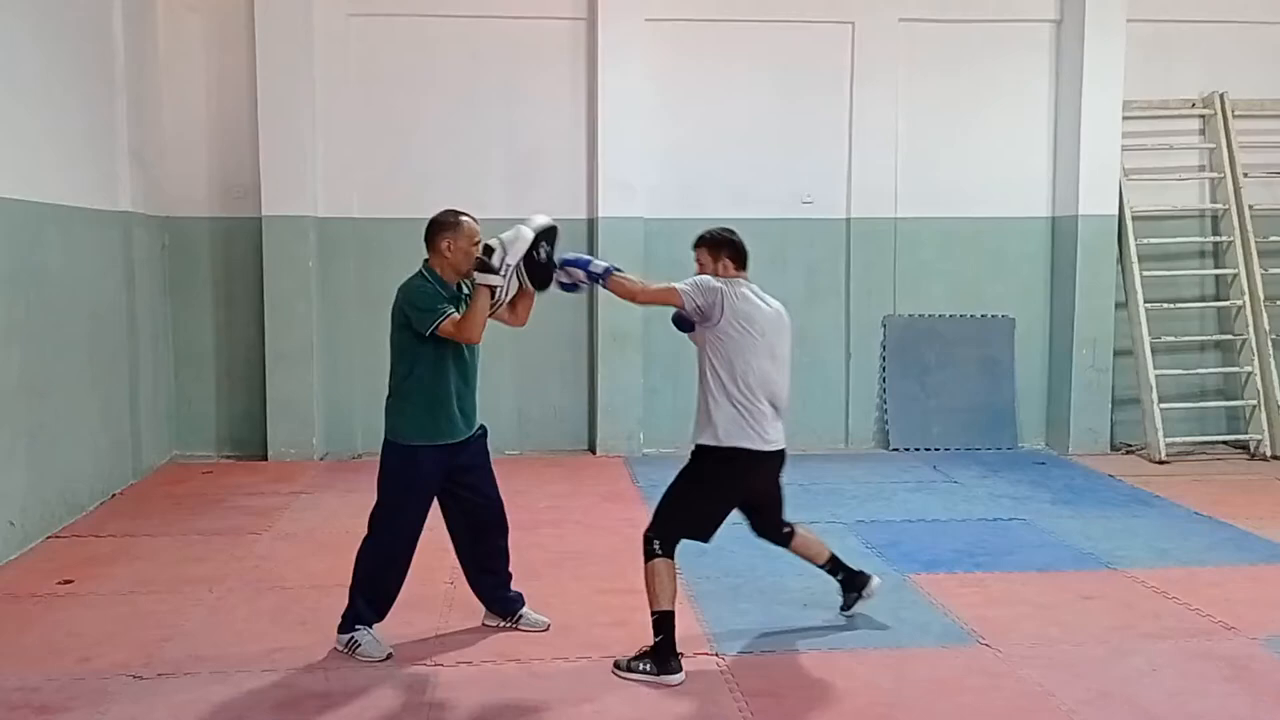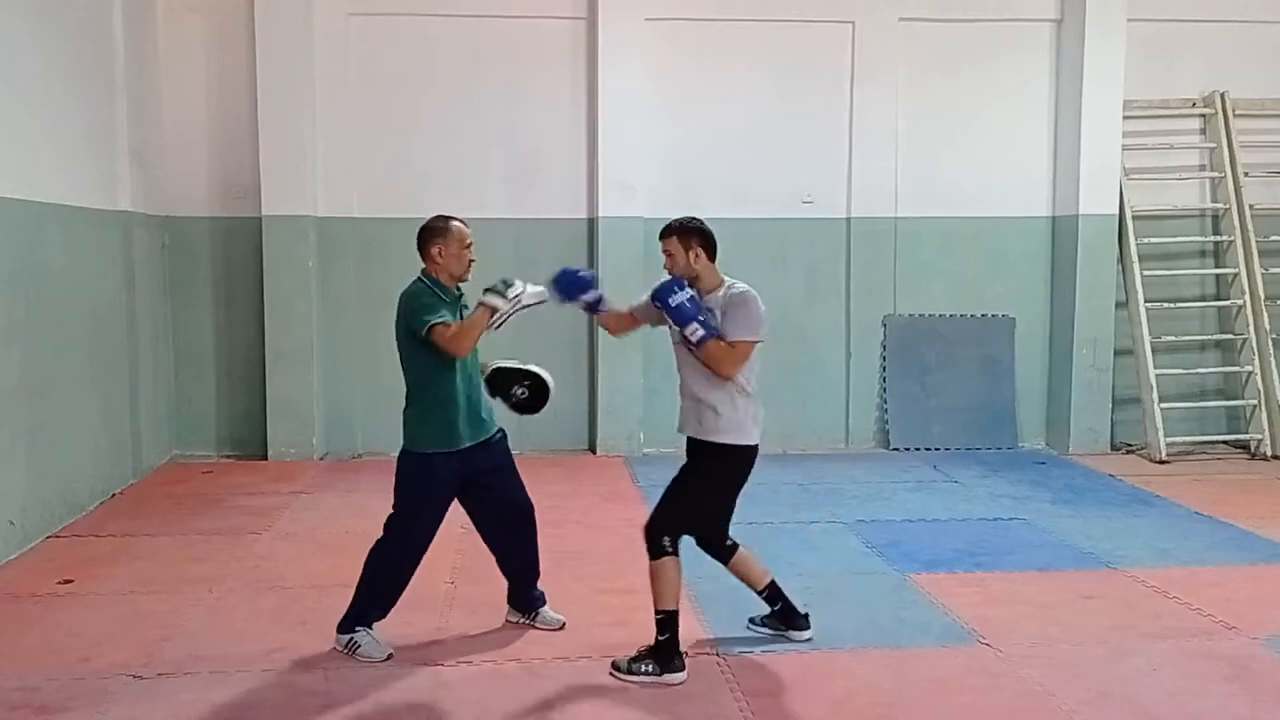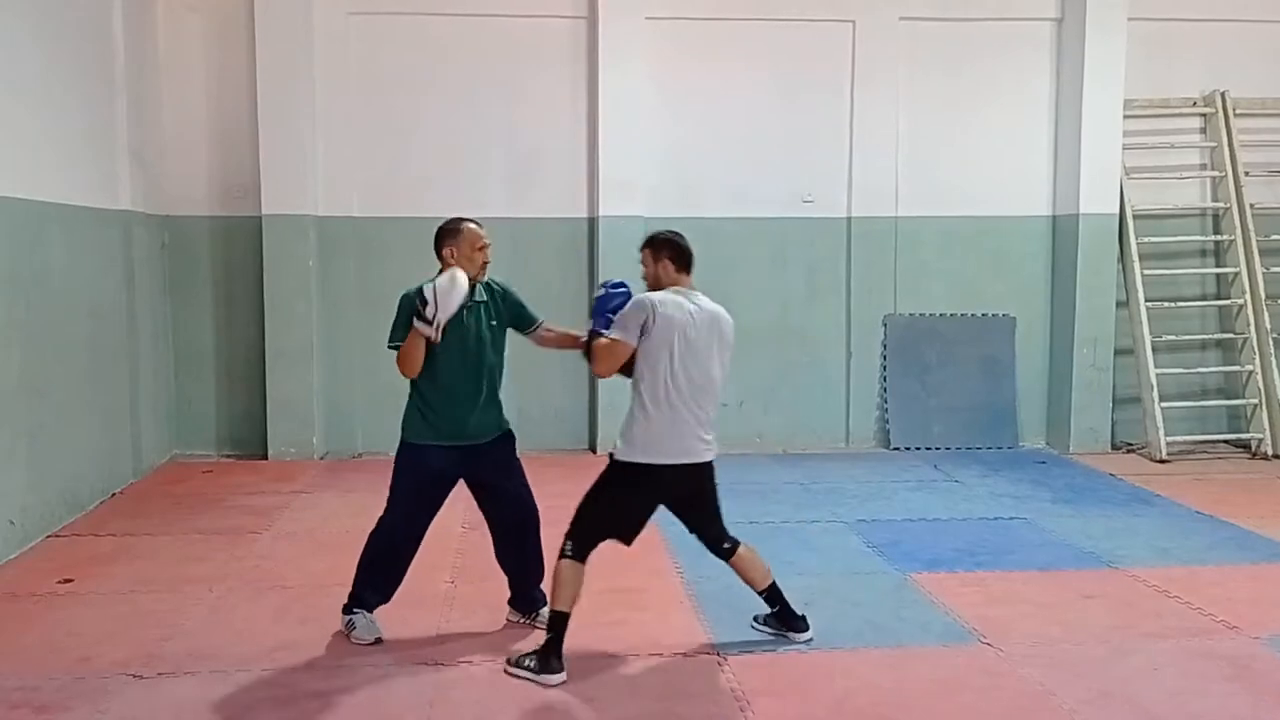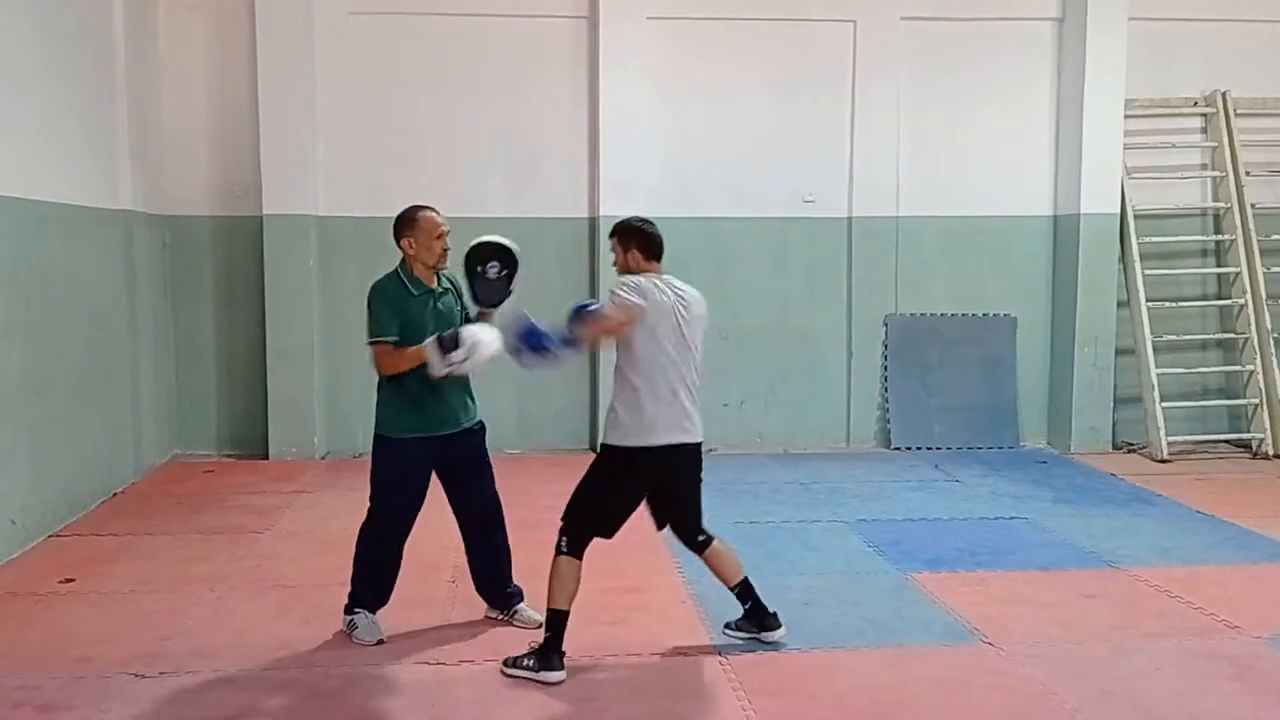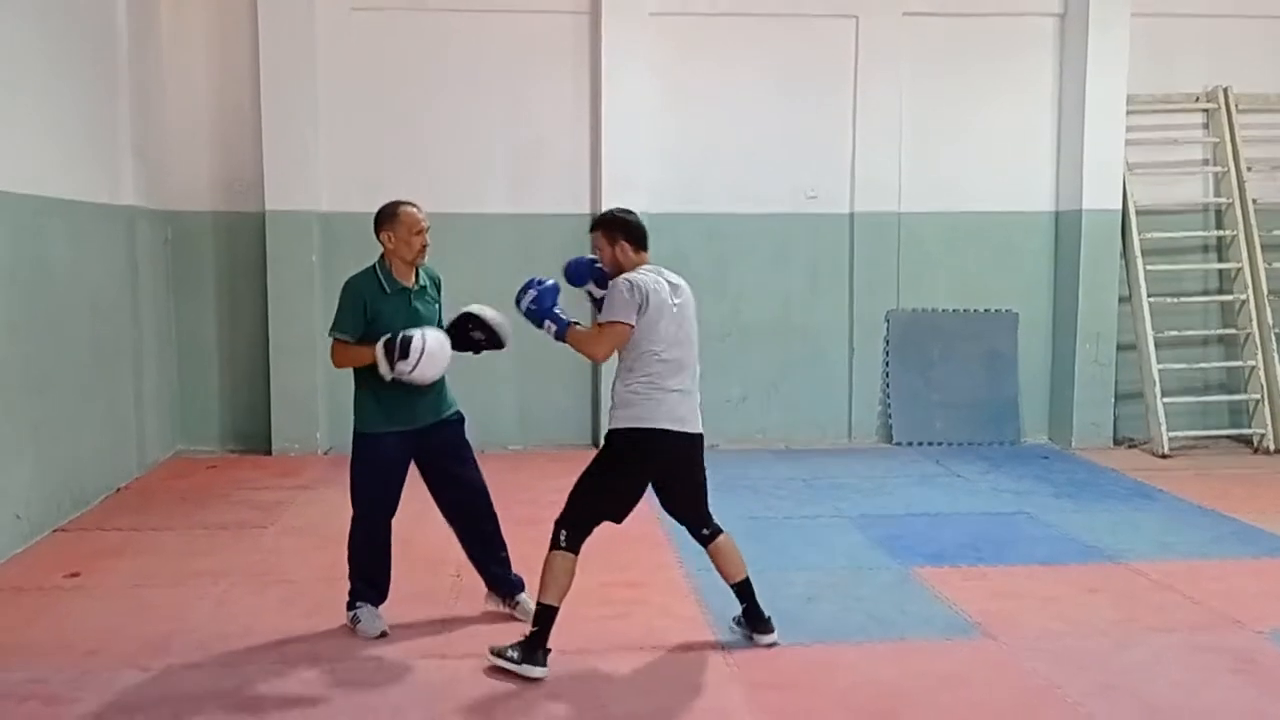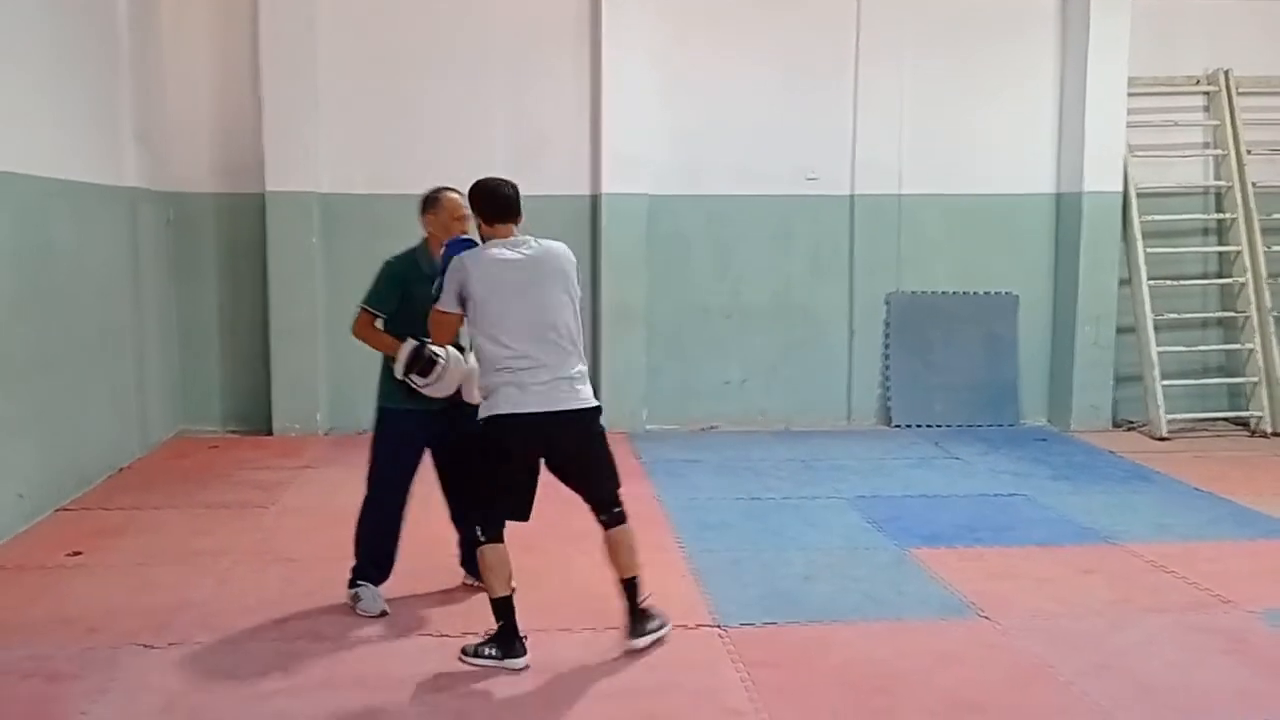
dt=0.4s
person 1, frame 1
left shoulder: (715, 292)
right shoulder: (776, 311)
left elbow: (643, 293)
left wrist: (593, 270)
left hip: (727, 450)
right hip: (767, 449)
left knee: (658, 538)
right knee: (773, 527)
left ankle: (664, 654)
right ankle: (854, 579)
person 1, frame 2
left shoulder: (743, 300)
right shoulder: (681, 293)
left elbow: (729, 367)
right elbow: (617, 325)
left wrist: (691, 323)
right wrist: (590, 296)
left hip: (730, 444)
right hip: (707, 441)
left knee: (661, 533)
right knee: (712, 538)
left ankle: (667, 654)
right ankle: (788, 615)
person 1, frame 3
left shoulder: (648, 306)
right shoulder: (721, 319)
left elbow: (603, 365)
left wrist: (602, 324)
left hip: (643, 461)
right hip: (696, 459)
left knee: (578, 540)
right knee: (719, 540)
left ankle: (550, 654)
right ankle: (788, 616)
person 1, frame 4
left shoulder: (634, 289)
right shoulder: (691, 297)
left elbow: (617, 322)
left wrist: (565, 341)
right wrist: (591, 324)
left hip: (635, 445)
right hip: (685, 442)
left knee: (573, 536)
right knee: (694, 533)
left ankle: (549, 652)
right ankle: (760, 616)
person 1, frame 5
left shoulder: (630, 286)
right shoulder: (679, 285)
left elbow: (599, 349)
left wrist: (552, 320)
right wrist: (603, 290)
left hip: (639, 431)
right hip: (686, 431)
left knee: (568, 529)
right knee: (703, 526)
left ankle: (535, 646)
right ankle: (757, 619)
person 1, frame 6
left shoulder: (467, 267)
right shoulder: (559, 255)
left elbow: (442, 333)
left wrist: (446, 287)
left hip: (508, 416)
right hip: (575, 408)
left knee: (487, 522)
right knee: (610, 510)
left ankle: (507, 639)
right ankle: (638, 617)
person 2, frame 1
left shoulder: (463, 288)
right shoulder: (417, 292)
left elbow: (516, 316)
right elbow: (469, 333)
right wrist: (487, 279)
left hip: (463, 435)
right hip: (415, 441)
left knee: (487, 521)
right knee: (393, 534)
left ankle: (502, 605)
right ankle: (355, 625)
person 2, frame 2
left shoulder: (460, 294)
right shoulder: (416, 297)
right elbow: (455, 344)
right wrist: (491, 302)
left hip: (481, 438)
right hip: (431, 448)
left knee: (516, 517)
right knee: (406, 537)
left ankle: (526, 603)
right ankle: (354, 626)
person 2, frame 3
left shoulder: (499, 295)
right shoulder: (415, 300)
left elbow: (543, 335)
right elbow: (409, 369)
left wrist: (591, 340)
right wrist: (421, 322)
left hip: (490, 437)
right hip: (430, 442)
left knee: (519, 518)
right knee: (400, 526)
left ankle: (528, 603)
right ankle: (358, 608)
person 2, frame 4
left shoulder: (451, 284)
right shoulder: (386, 291)
right elbow: (388, 361)
left hip: (460, 426)
right hip: (403, 432)
left knee: (485, 514)
right knee: (388, 522)
left ankle: (503, 599)
right ankle: (361, 609)
person 2, frame 5
left shoulder: (432, 281)
right shoulder: (360, 288)
right elbow: (340, 355)
right wrist: (382, 350)
left hip: (440, 418)
right hip: (381, 427)
left knee: (473, 502)
right knee: (373, 515)
left ankle: (506, 588)
right ankle: (364, 603)
person 2, frame 6
right shoulder: (401, 269)
right elbow: (362, 325)
right wrist: (402, 354)
left hip: (455, 399)
right hip: (405, 402)
left knee: (470, 484)
right knee: (387, 492)
left ankle: (475, 565)
right ankle: (365, 580)
